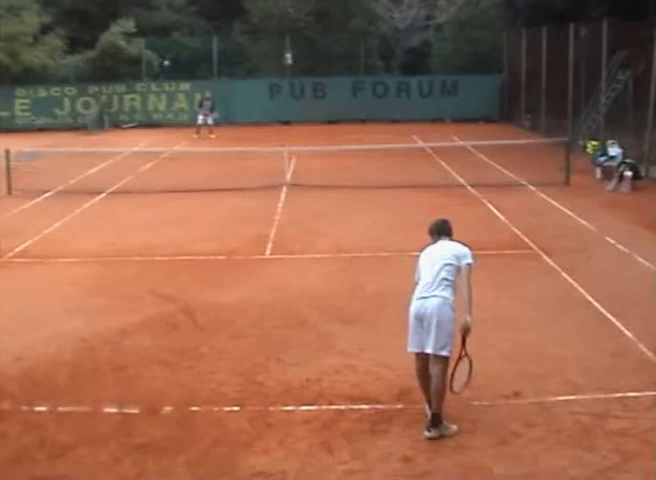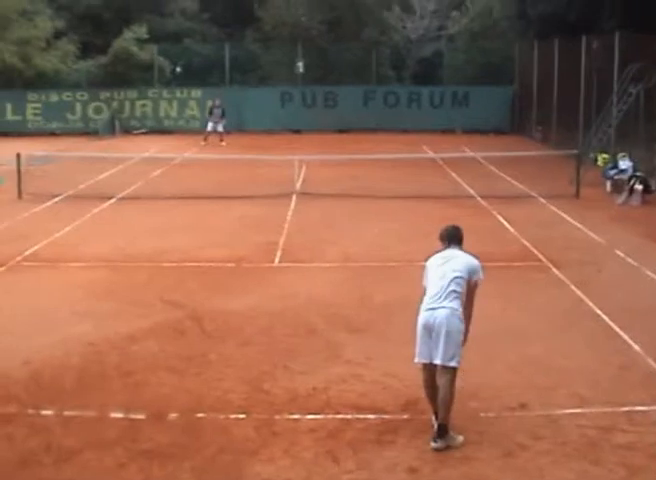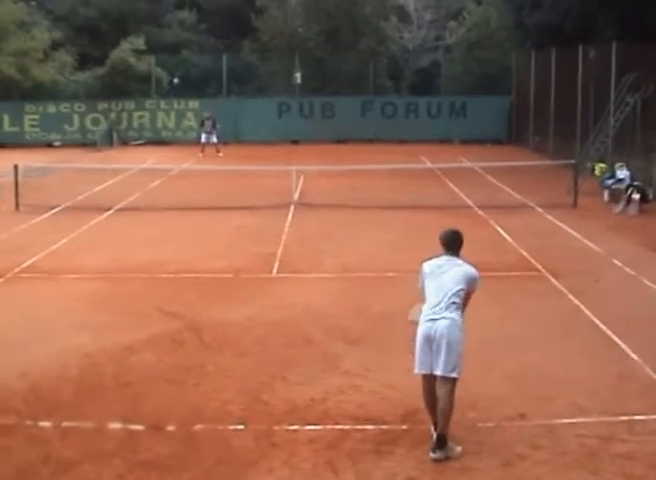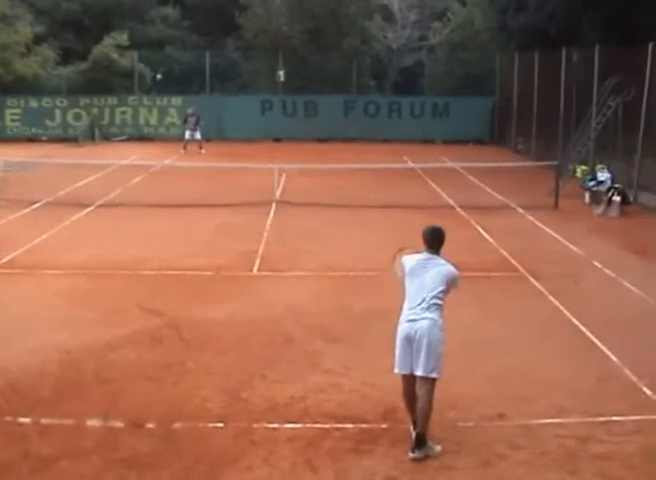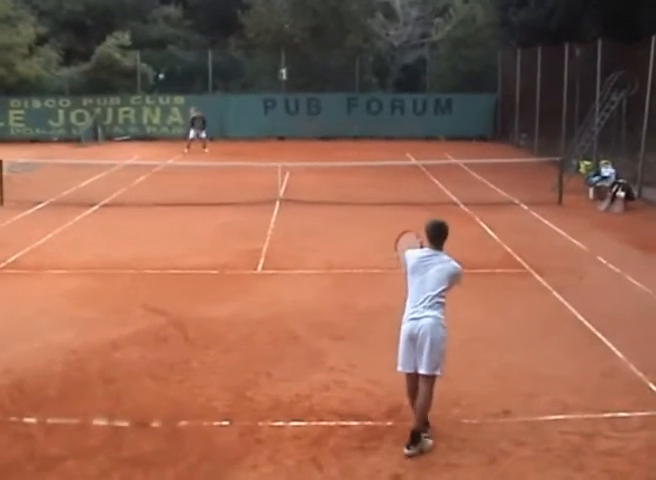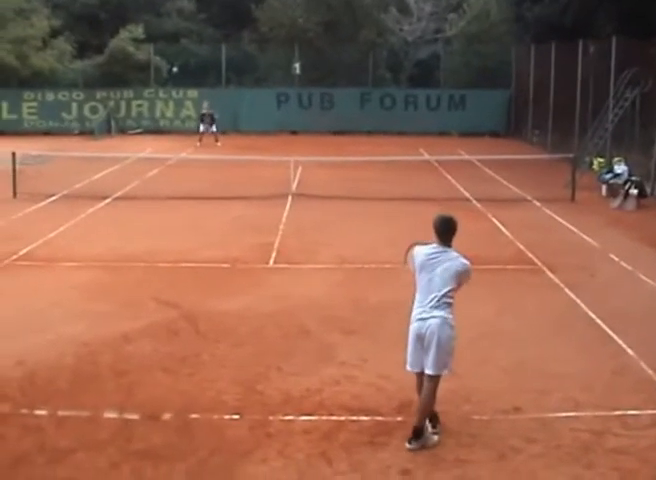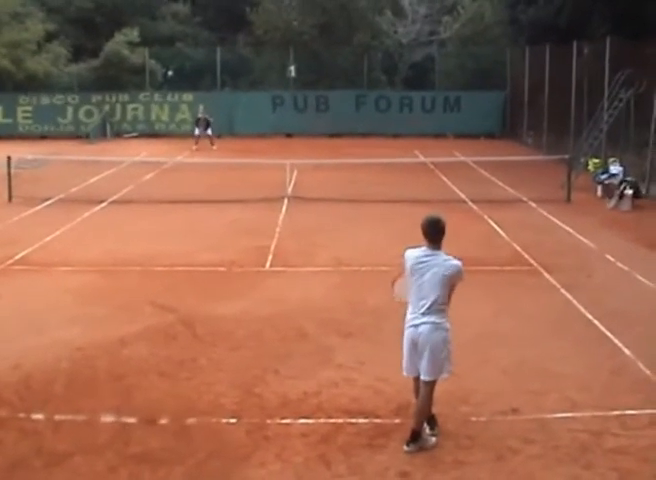
dt=0.4s
person 1, frame 1
left shoulder: (426, 252)
right shoulder: (462, 251)
right elbow: (465, 283)
right wrist: (468, 316)
left hip: (418, 303)
right hip: (440, 304)
left knee: (421, 359)
right knee: (439, 363)
left ankle: (431, 406)
right ankle: (435, 424)
person 1, frame 2
left shoulder: (432, 260)
right shoulder: (472, 263)
right elbow: (469, 301)
right wrist: (465, 332)
left hip: (426, 313)
right hip: (449, 316)
left knee: (428, 370)
right knee: (446, 374)
left ankle: (437, 417)
right ankle: (441, 435)
person 1, frame 3
left shoulder: (427, 266)
right shoulder: (470, 272)
left hip: (426, 324)
right hip: (449, 326)
left knee: (428, 380)
right knee: (446, 385)
left ankle: (436, 427)
right ankle: (440, 445)
person 1, frame 4
left shoulder: (407, 261)
right shoulder: (450, 272)
left hip: (407, 323)
right hip: (429, 326)
left knee: (408, 380)
right knee: (425, 384)
left ankle: (416, 426)
right ankle: (419, 444)
person 1, frame 5
left shoulder: (410, 256)
right shoulder: (453, 268)
left hip: (410, 322)
right hip: (432, 324)
left knee: (412, 378)
right knee: (426, 382)
left ankle: (422, 423)
right ankle: (414, 440)
person 1, frame 6
left shoulder: (419, 253)
right shoulder: (462, 265)
left hip: (418, 320)
right hip: (440, 323)
left knee: (421, 377)
right knee: (430, 380)
left ankle: (431, 417)
right ankle: (417, 435)
person 1, frame 7
left shoulder: (409, 256)
right shoulder: (454, 266)
right elbow: (448, 296)
left hip: (412, 325)
right hip: (435, 328)
left knee: (418, 381)
right knee: (427, 384)
left ankle: (428, 419)
right ankle: (415, 438)
